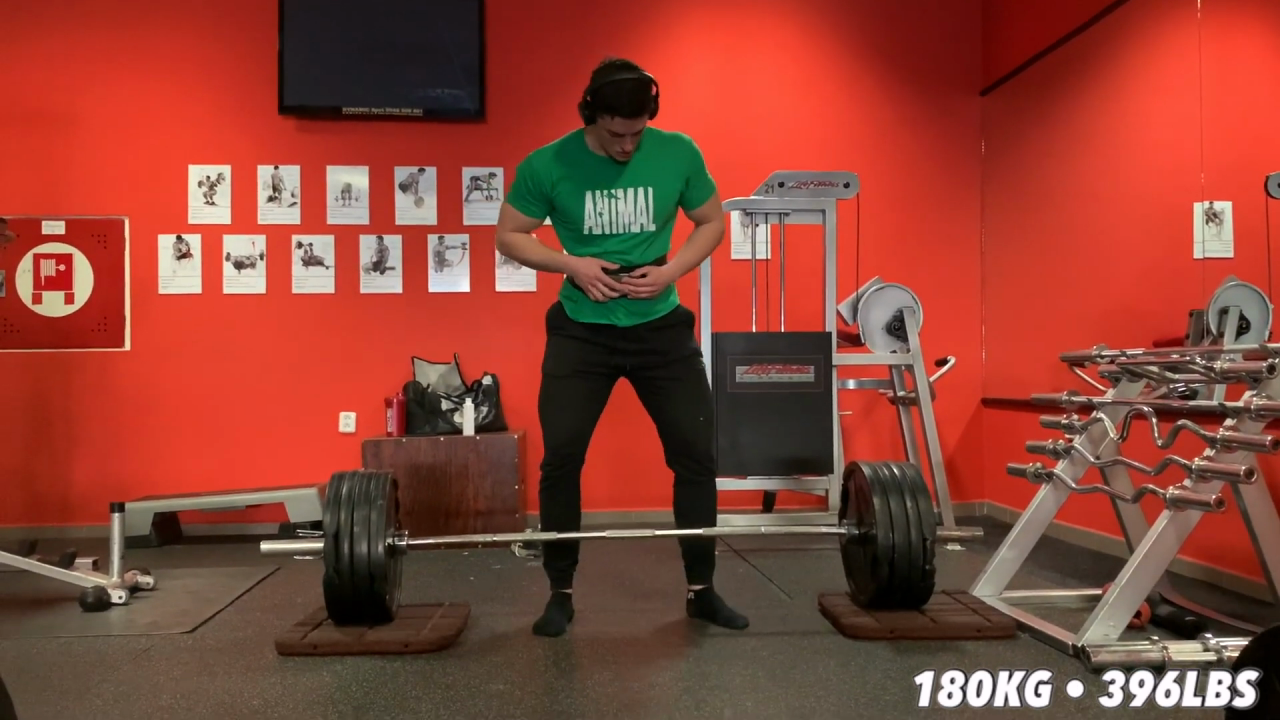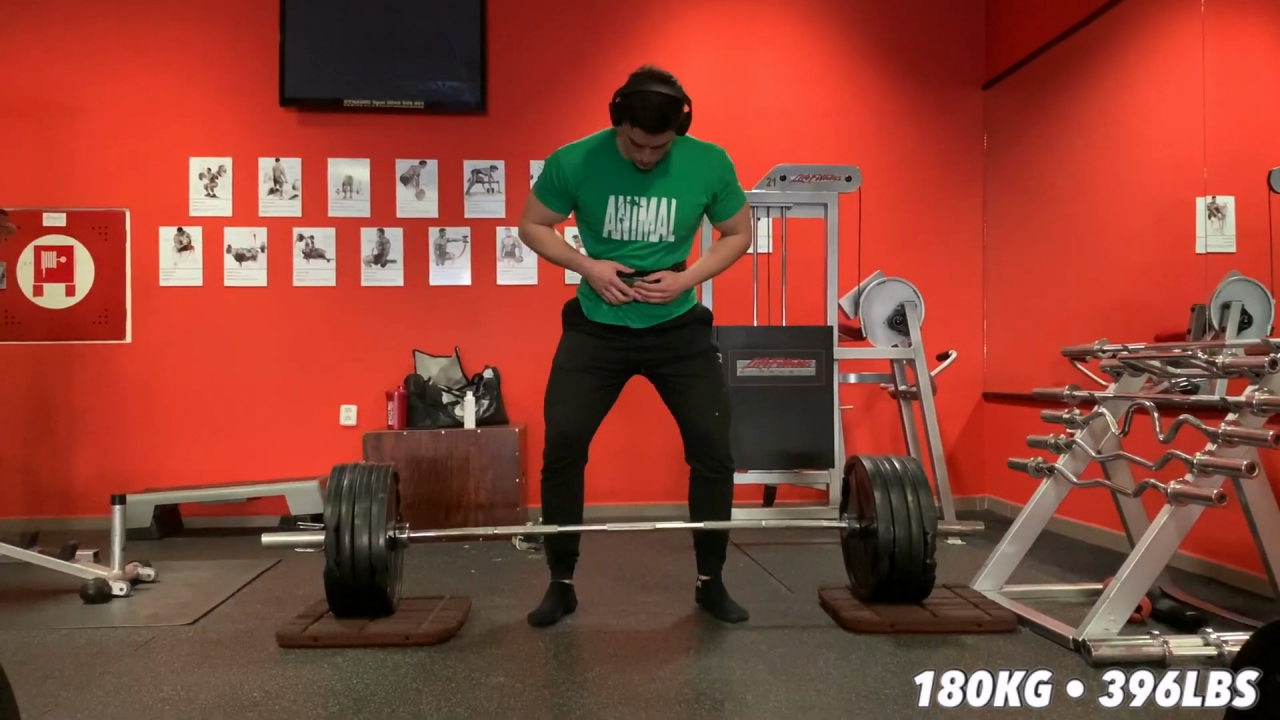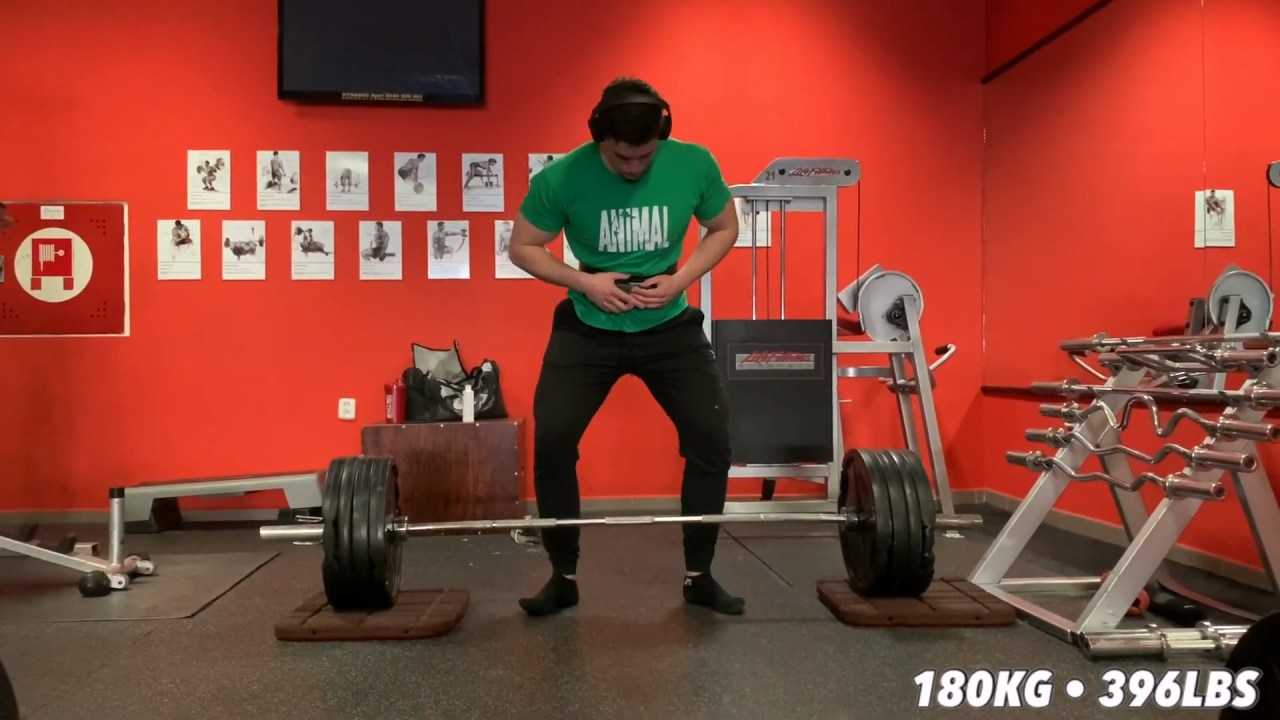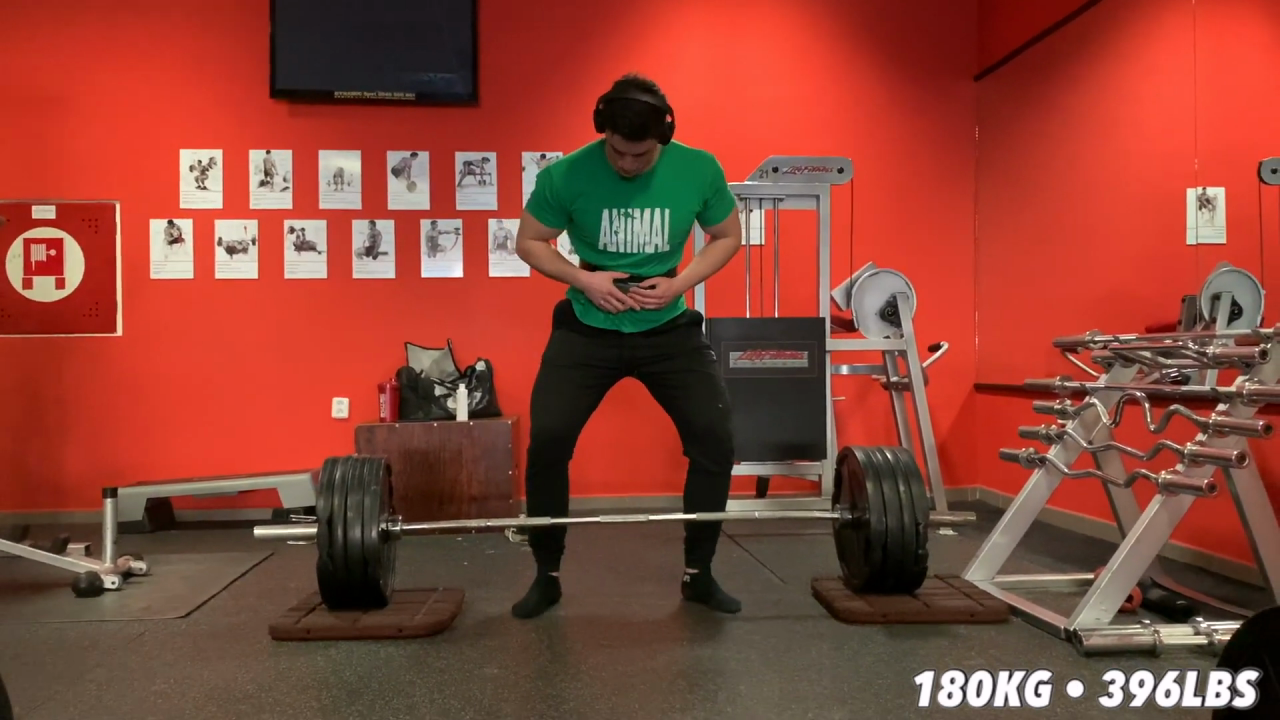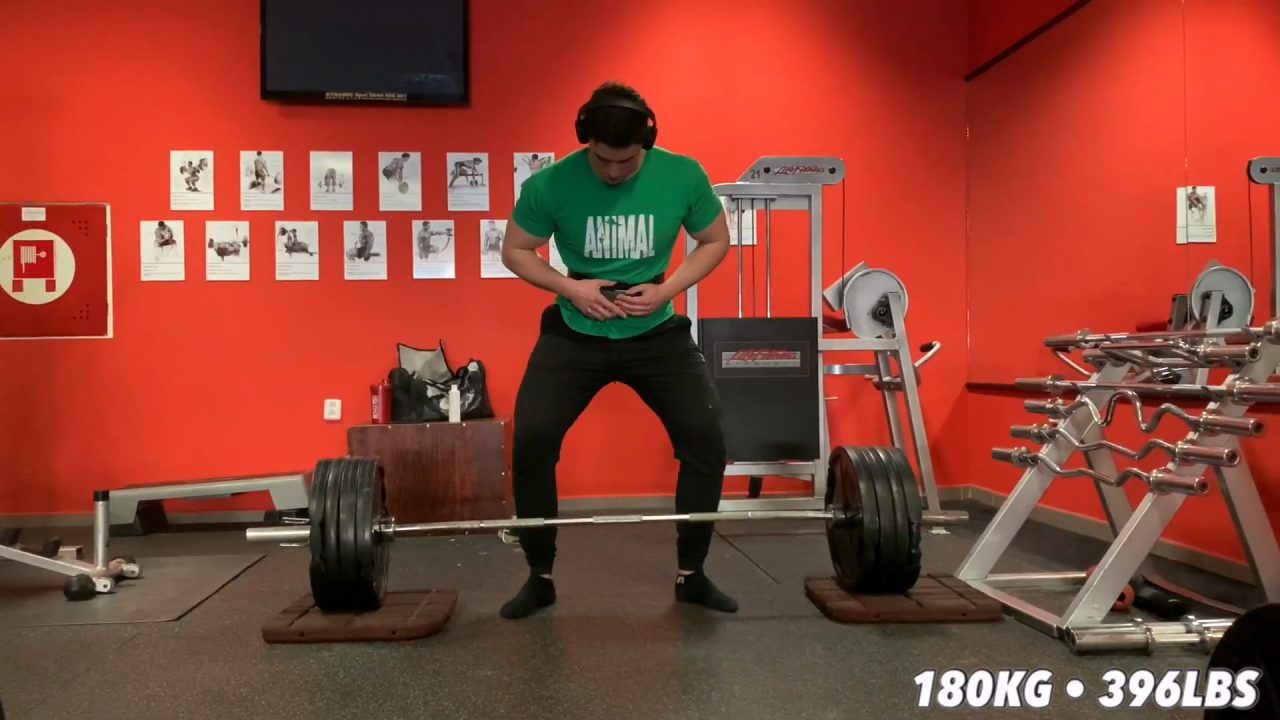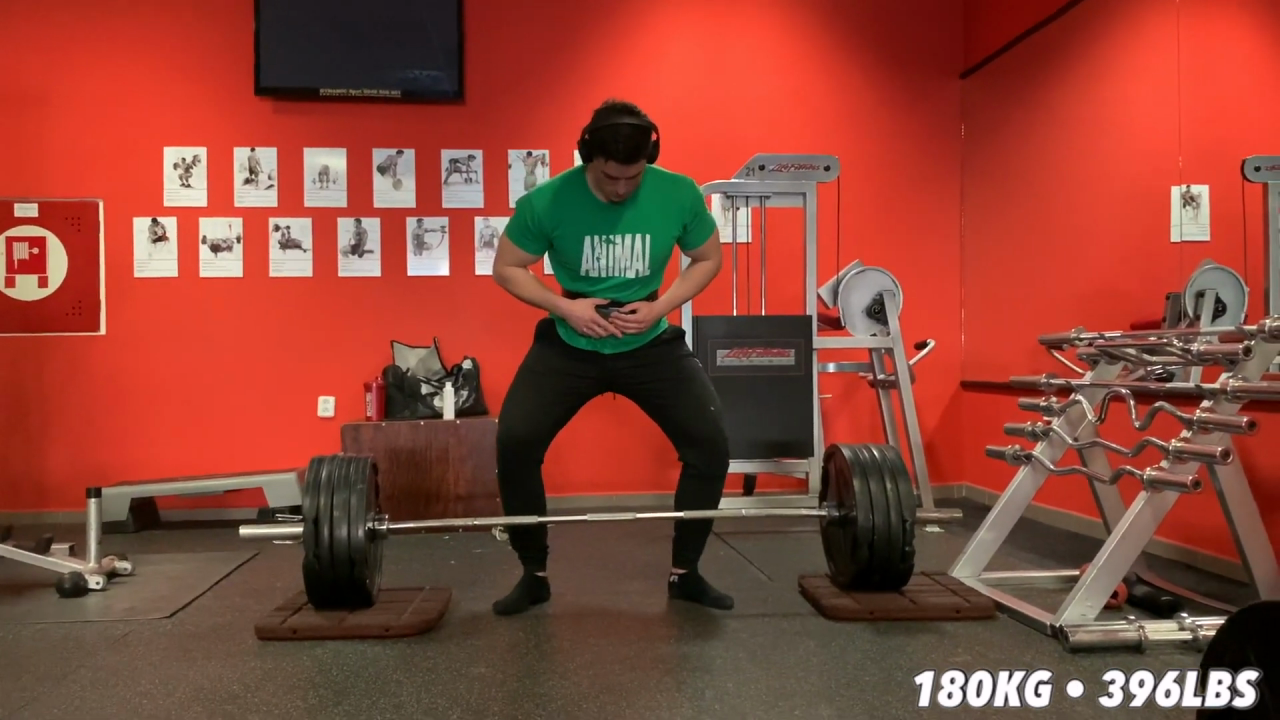
dt=0.4s
person 1, frame 1
left shoulder: (679, 154)
right shoulder: (547, 166)
left elbow: (712, 222)
right elbow: (507, 235)
left wrist: (671, 270)
right wrist: (572, 264)
left hip: (661, 326)
right hip: (582, 330)
left knee: (694, 454)
right knee: (561, 456)
left ankle: (701, 589)
right ankle: (561, 592)
person 1, frame 2
left shoulder: (711, 164)
right shoulder: (573, 162)
left elbow: (739, 233)
right elbow: (532, 226)
left wrist: (687, 277)
right wrist: (588, 265)
left hip: (678, 327)
right hip: (596, 326)
left knee: (712, 449)
right knee: (563, 445)
left ankle: (709, 580)
right ankle: (561, 583)
person 1, frame 3
left shoulder: (695, 164)
right shoulder: (560, 179)
left elbow: (725, 229)
right elbow: (522, 248)
left wrist: (680, 278)
right wrist: (584, 280)
left hip: (670, 327)
right hip: (588, 329)
left knee: (710, 439)
right knee: (552, 440)
left ankle: (698, 576)
right ankle: (564, 576)
person 1, frame 4
left shoulder: (700, 171)
right shoulder: (564, 176)
left elbow: (728, 236)
right elbow: (528, 242)
left wrist: (679, 282)
right wrist: (582, 278)
left hip: (669, 329)
right hip: (586, 329)
left knee: (714, 440)
right knee: (548, 440)
left ankle: (697, 573)
right ankle: (546, 575)
person 1, frame 5
left shoulder: (684, 176)
right shoulder: (549, 185)
left elbow: (716, 241)
right elbow: (514, 251)
left wrist: (667, 288)
right wrist: (569, 287)
left hip: (656, 333)
right hip: (574, 334)
left knee: (706, 440)
right knee: (532, 441)
left ankle: (691, 574)
right ankle: (541, 576)
person 1, frame 6
left shoulder: (680, 194)
right shoulder: (545, 202)
left elbow: (709, 259)
right elbow: (506, 268)
left wrist: (660, 306)
right wrist: (565, 306)
left hip: (650, 346)
right hip: (569, 347)
left knee: (710, 443)
right knee: (515, 443)
left ankle: (684, 572)
right ankle: (534, 574)
